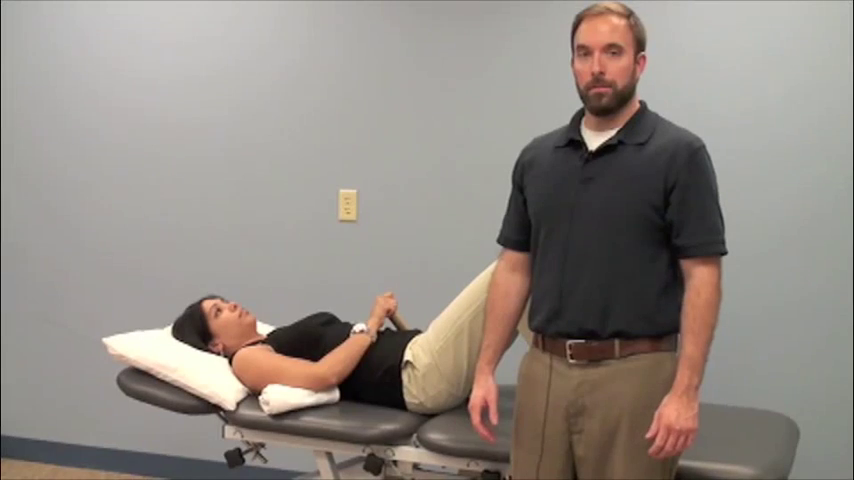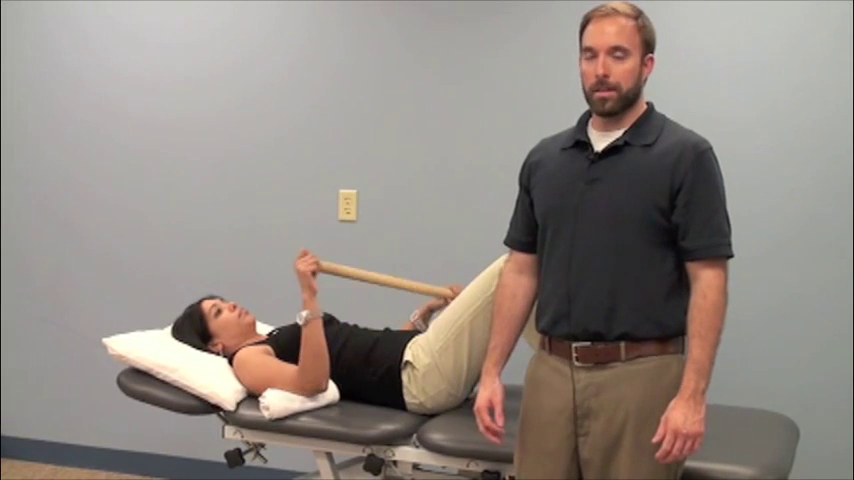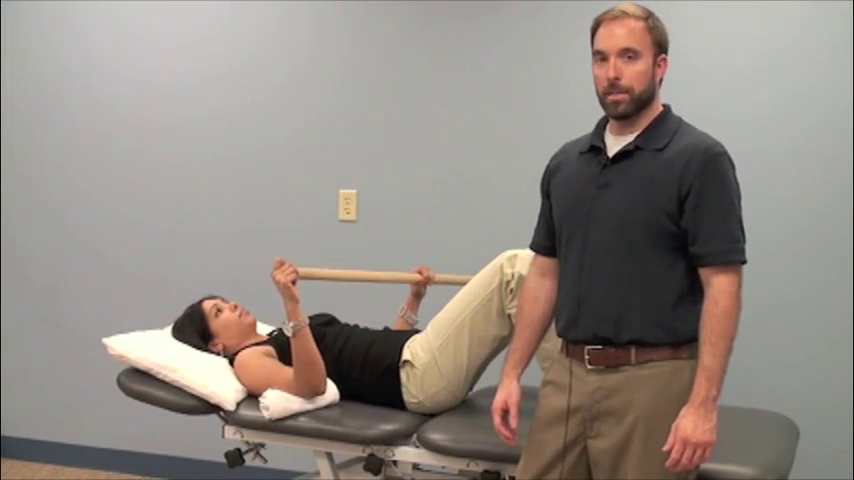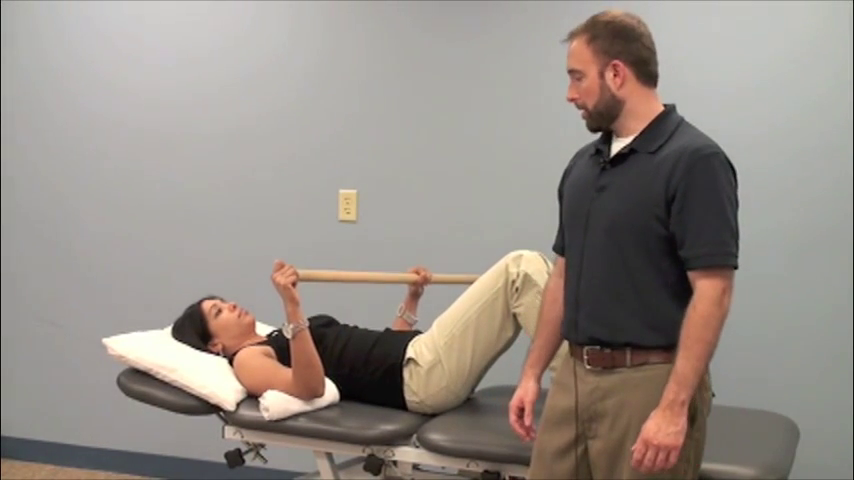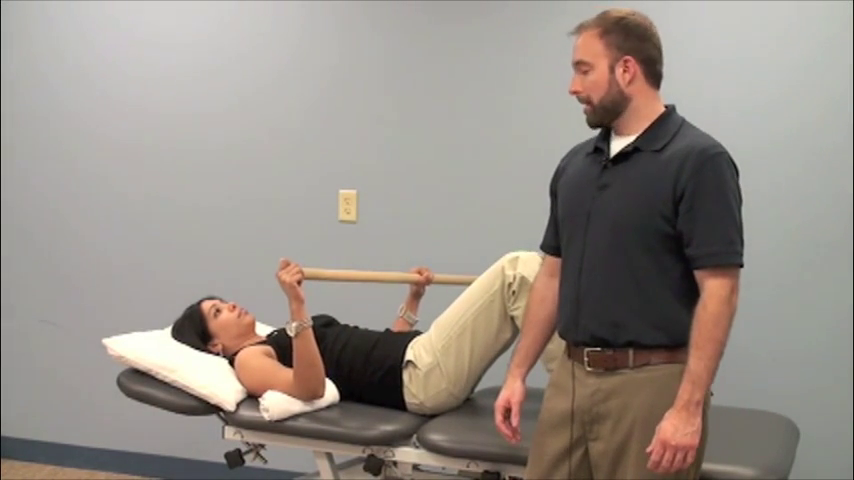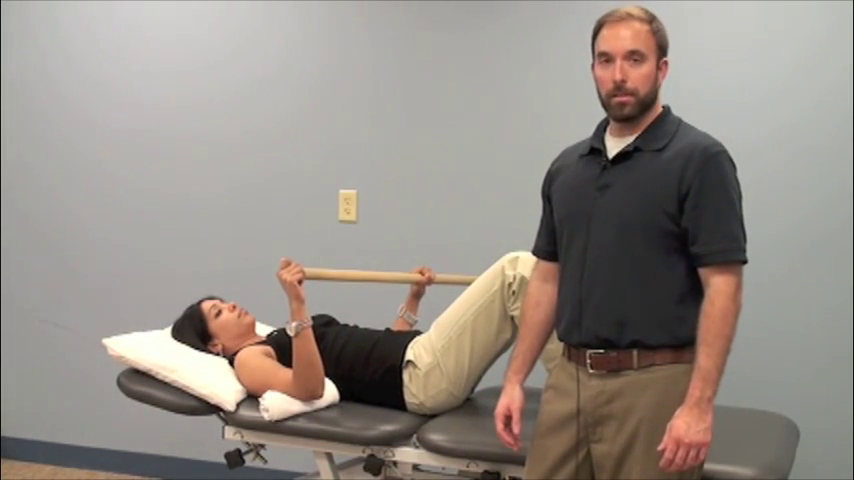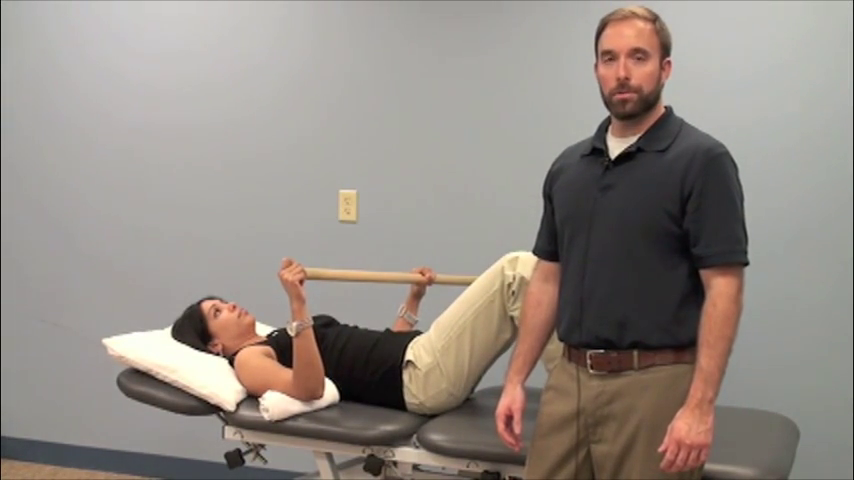
dt=0.7s
person 1, frame 1
left shoulder: (679, 155)
right shoulder: (536, 158)
left elbow: (702, 277)
right elbow: (514, 269)
left wrist: (685, 390)
right wrist: (485, 369)
left hip: (633, 374)
right hip: (545, 371)
person 1, frame 2
left shoulder: (685, 157)
right shoulder: (544, 160)
left elbow: (708, 281)
right elbow: (521, 271)
left wrist: (692, 394)
right wrist: (491, 370)
left hip: (640, 378)
right hip: (551, 373)
person 1, frame 3
left shoulder: (699, 161)
right shoulder: (565, 163)
left elbow: (722, 287)
right elbow: (544, 276)
left wrist: (703, 403)
right wrist: (511, 373)
left hip: (652, 382)
right hip: (567, 376)
person 1, frame 4
left shoulder: (695, 161)
right shoulder: (582, 165)
left elbow: (712, 293)
left wrist: (674, 407)
right wrist: (532, 372)
left hip: (650, 384)
right hip: (574, 378)
person 1, frame 5
left shoulder: (698, 162)
right shoulder: (575, 165)
left elbow: (718, 292)
left wrist: (688, 407)
right wrist: (517, 372)
left hip: (651, 383)
right hip: (571, 379)
person 1, frame 6
left shoulder: (699, 160)
right shoulder: (566, 168)
left elbow: (722, 288)
right elbow: (546, 280)
left wrist: (699, 404)
right wrist: (514, 379)
left hip: (654, 385)
right hip: (569, 381)
person 1, frame 7
left shoulder: (701, 161)
right shoulder: (567, 168)
left elbow: (723, 290)
left wrist: (700, 405)
right wrist: (515, 379)
left hip: (654, 385)
right hip: (569, 381)
person 2, frame 1
left shoulder: (278, 343)
right shoulder: (247, 359)
right elbow: (326, 374)
right wrist: (372, 322)
left hip: (416, 359)
right hip: (416, 377)
person 2, frame 2
left shoulder: (281, 342)
right shoulder: (248, 360)
right elbow: (313, 381)
left wrist: (426, 313)
right wrist: (310, 298)
left hip: (417, 353)
right hip: (418, 377)
person 2, frame 3
left shoulder: (281, 342)
right shoulder: (247, 361)
right elbow: (312, 385)
left wrist: (414, 299)
right wrist: (292, 306)
left hip: (413, 356)
right hip: (418, 377)
left knee: (524, 265)
right knee: (514, 268)
person 2, frame 4
left shoulder: (282, 341)
right shoulder: (247, 360)
right elbow: (311, 387)
left wrist: (411, 299)
right wrist: (292, 308)
left hip: (415, 354)
right hip: (419, 376)
left knee: (527, 266)
right knee: (519, 269)
person 2, frame 5
left shoulder: (281, 342)
right shoulder: (248, 360)
right elbow: (311, 388)
left wrist: (412, 299)
right wrist: (296, 307)
left hip: (415, 357)
right hip: (419, 379)
left knee: (527, 267)
right knee: (517, 270)
person 2, frame 6
left shoulder: (281, 342)
right shoulder: (248, 360)
right elbow: (310, 388)
left wrist: (413, 299)
right wrist: (297, 306)
left hip: (416, 355)
right hip: (419, 378)
left knee: (525, 272)
right knee: (517, 271)
person 2, frame 7
left shoulder: (282, 343)
right shoulder: (248, 360)
right elbow: (310, 388)
left wrist: (413, 299)
right wrist: (298, 307)
left hip: (416, 357)
right hip: (419, 379)
left knee: (524, 271)
right knee: (516, 271)
